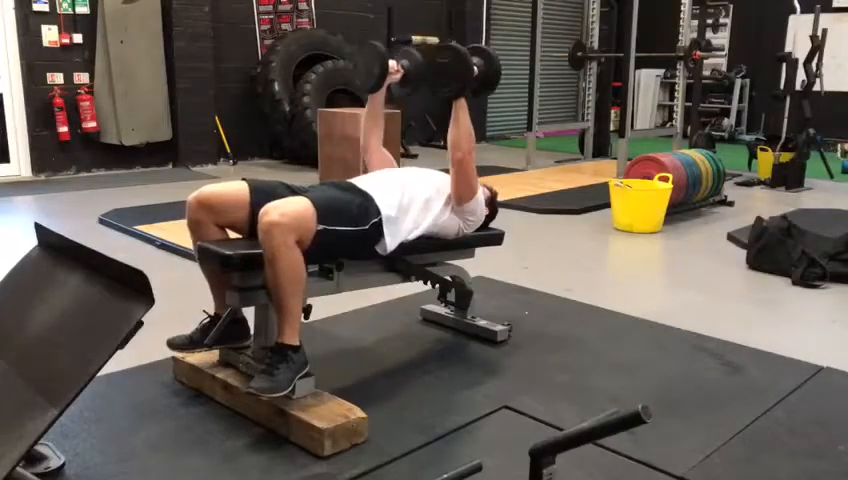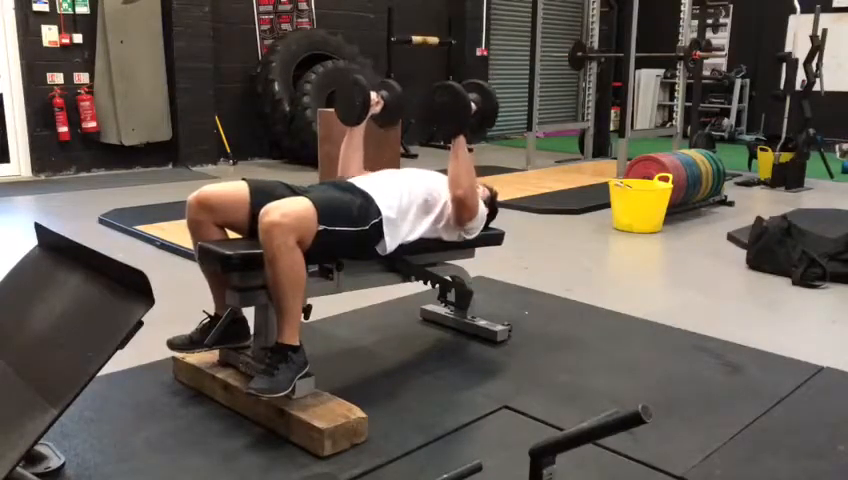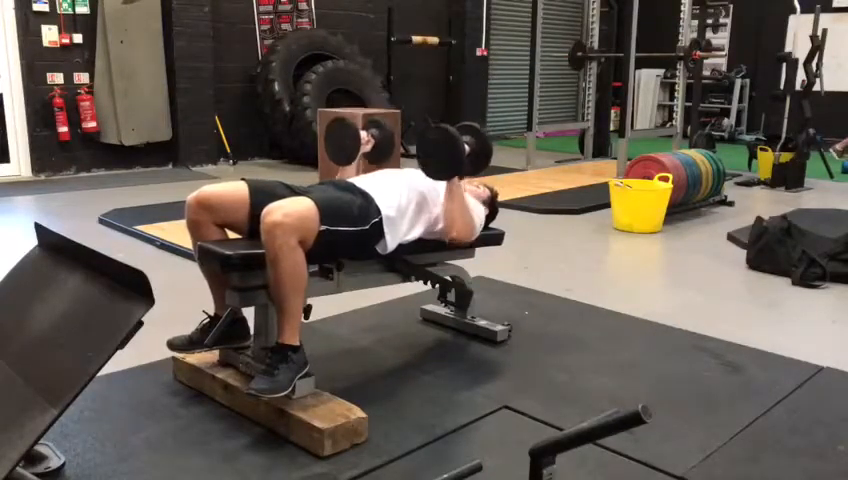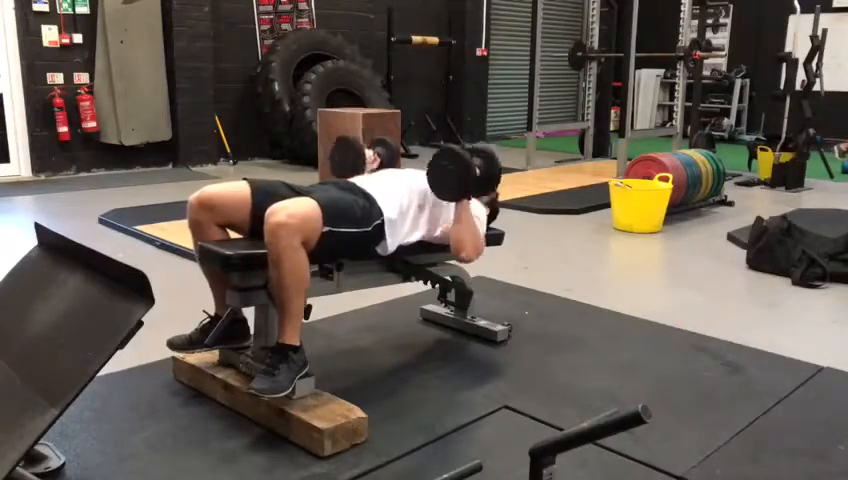
dt=0.5s
person 1, frame 1
left shoulder: (467, 213)
right shoulder: (418, 186)
left elbow: (462, 157)
right elbow: (370, 147)
left wrist: (460, 96)
right wrist: (380, 86)
left hip: (369, 215)
left knee: (277, 222)
right knee: (203, 203)
left ankle: (289, 351)
right ankle: (228, 322)
person 1, frame 2
left shoulder: (468, 217)
right shoulder: (424, 188)
left elbow: (462, 193)
right elbow: (349, 172)
left wrist: (459, 132)
right wrist: (360, 118)
left hip: (368, 214)
left knee: (277, 222)
right knee: (202, 203)
left ankle: (289, 352)
right ankle: (227, 321)
person 1, frame 3
left shoulder: (469, 209)
right shoulder: (424, 186)
left elbow: (458, 234)
left wrist: (454, 173)
left hip: (370, 214)
left knee: (279, 221)
right knee: (202, 203)
left ankle: (289, 352)
right ankle: (228, 322)
person 1, frame 4
left shoulder: (471, 209)
right shoulder: (430, 184)
left elbow: (467, 252)
left wrist: (463, 193)
right wrist: (359, 169)
left hip: (370, 214)
left knee: (283, 223)
right knee: (203, 204)
left ankle: (289, 352)
right ankle: (227, 321)
